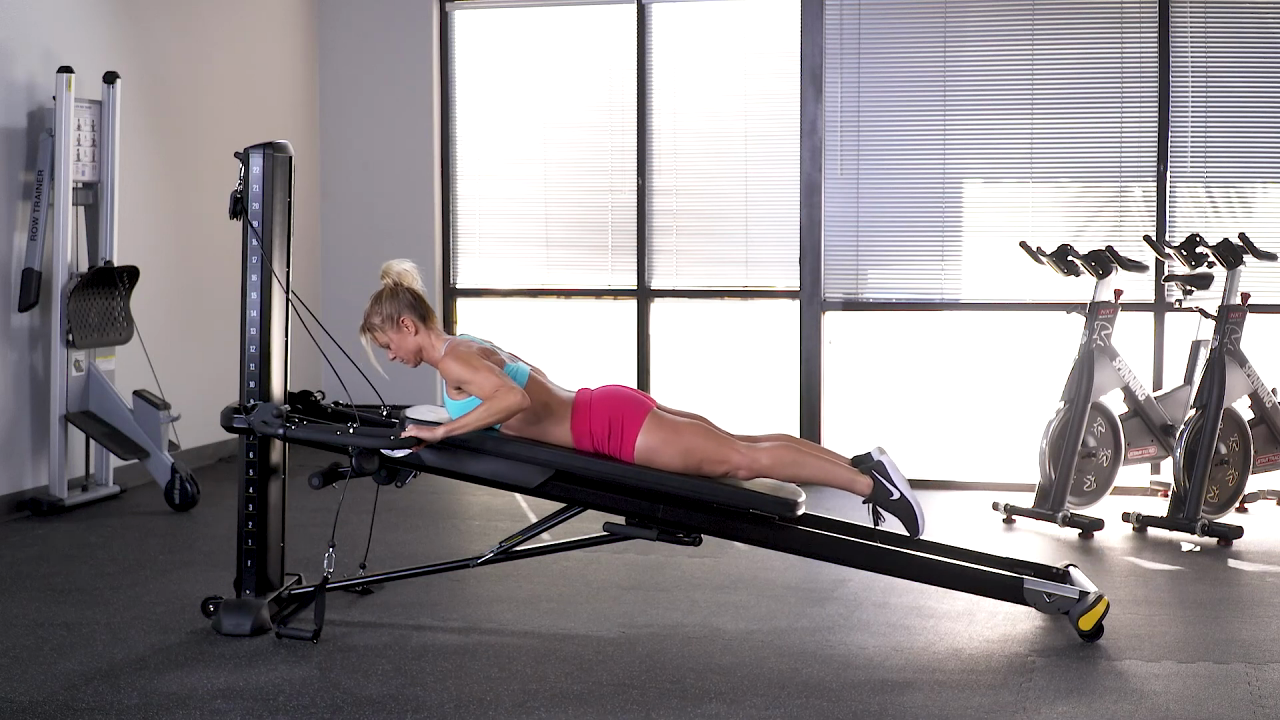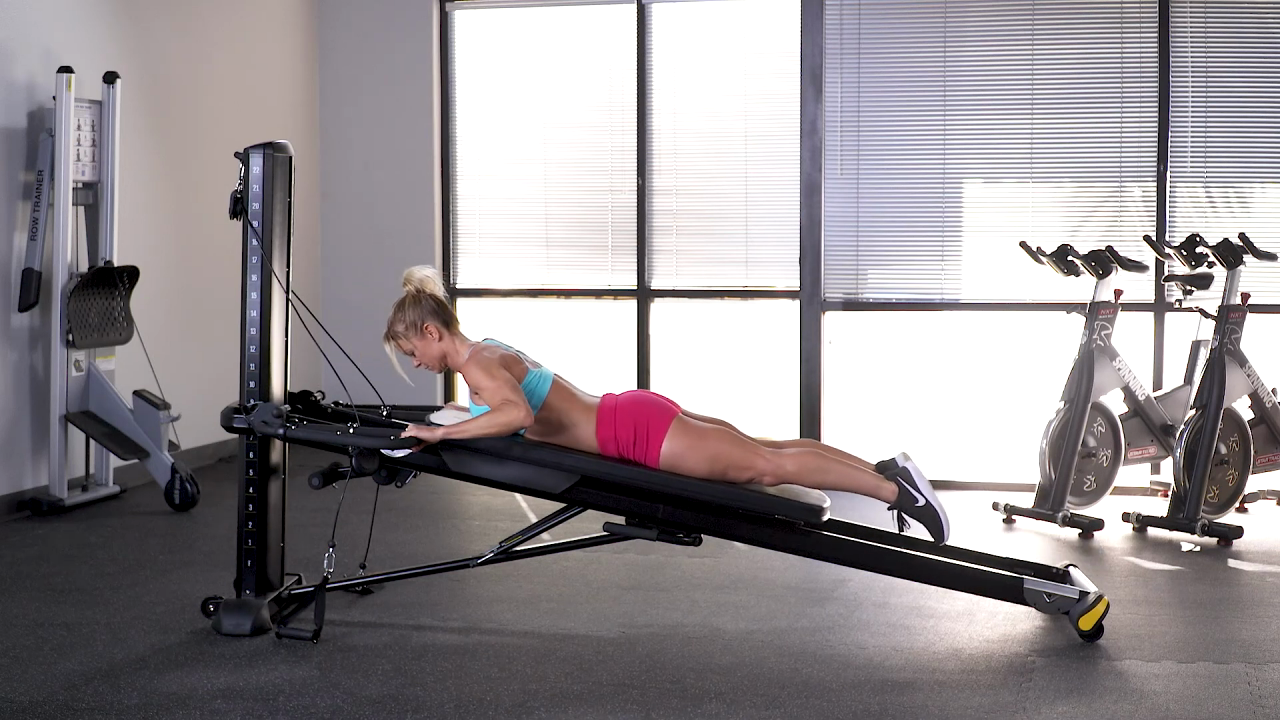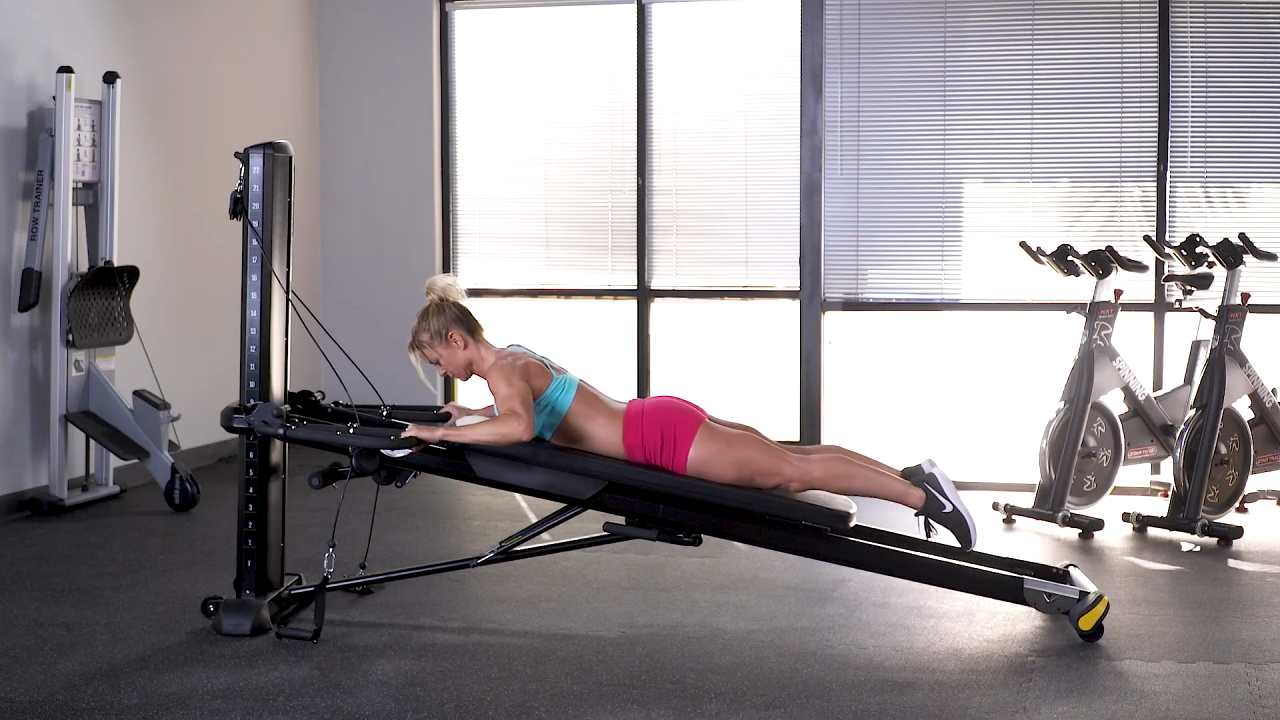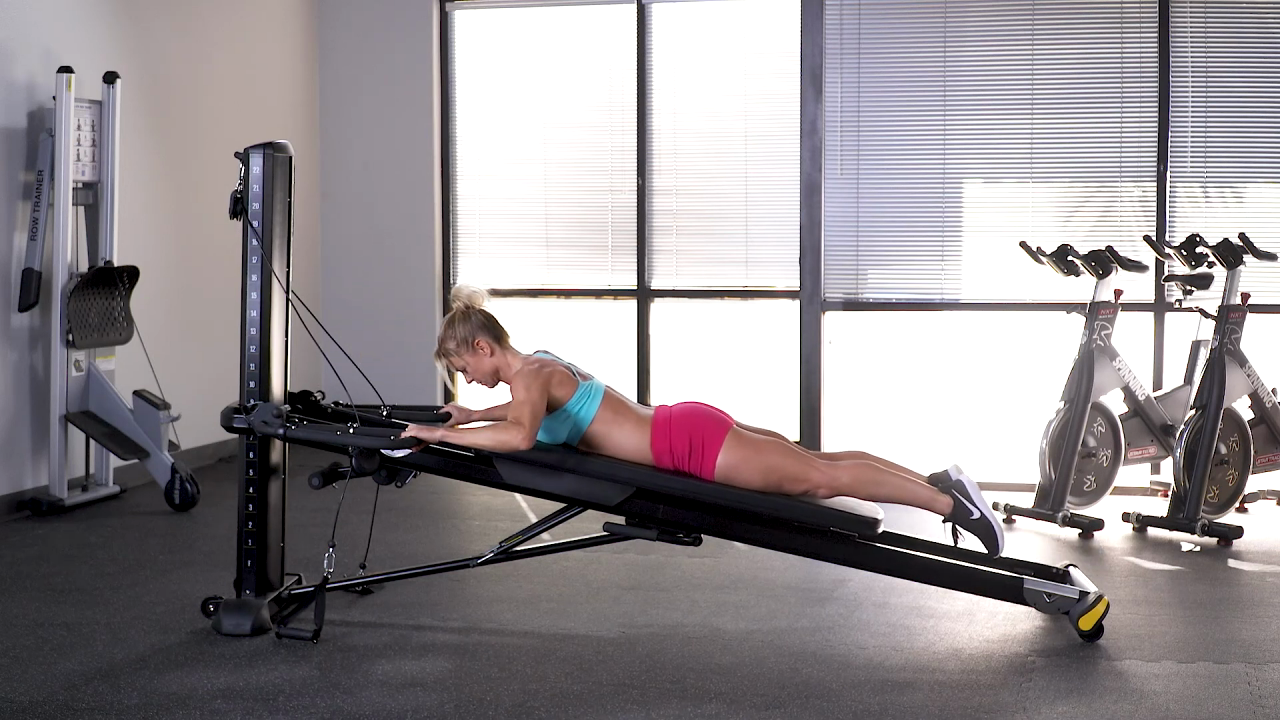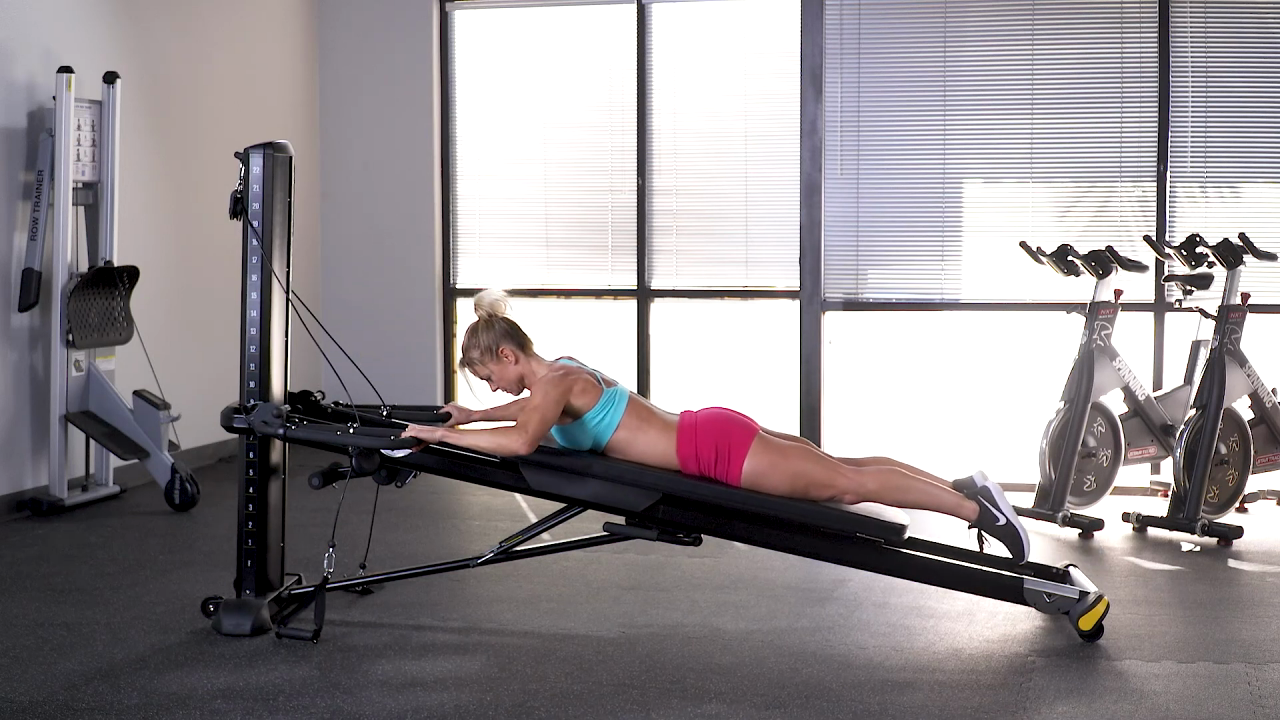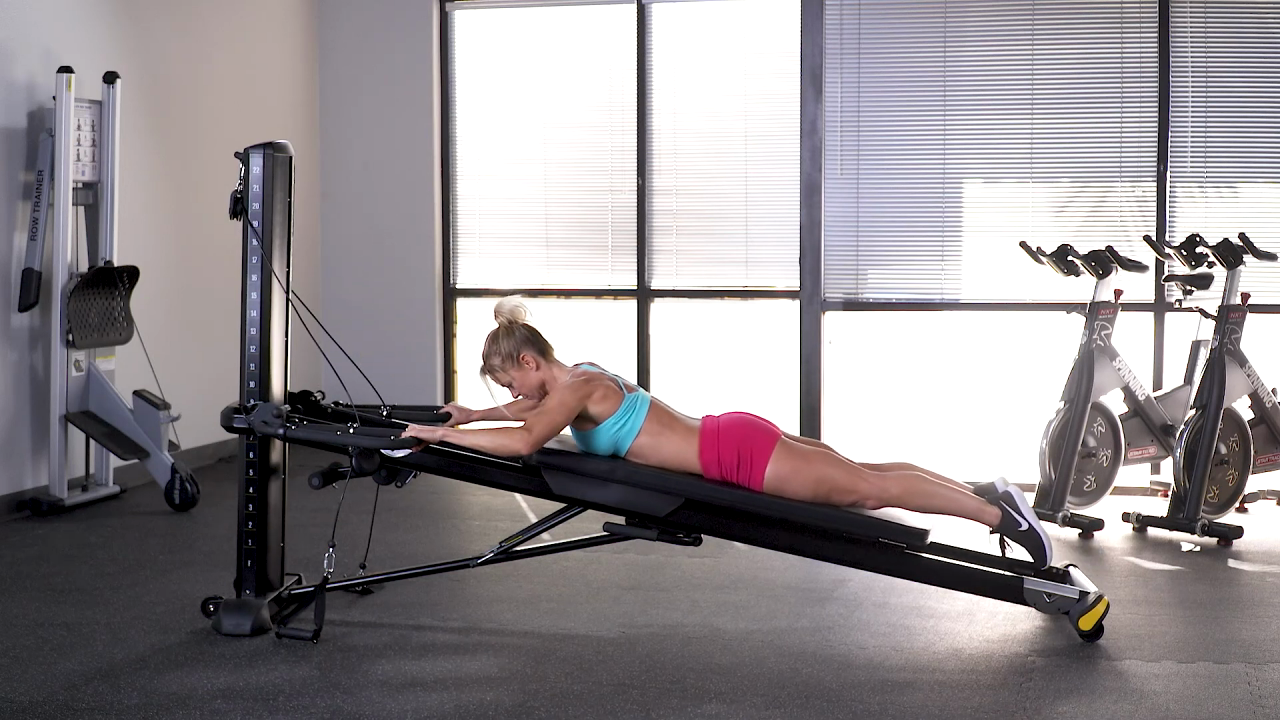
dt=0.2s
person 1, frame 1
left shoulder: (452, 358)
right shoulder: (468, 345)
left elbow: (516, 399)
left wrist: (444, 430)
right wrist: (461, 408)
left hip: (611, 427)
right hip: (613, 411)
left knee: (741, 461)
right knee: (743, 445)
left ankle: (869, 484)
right ankle: (860, 465)
person 1, frame 2
left shoulder: (476, 362)
right shoulder: (490, 351)
left elbow: (519, 415)
left wrist: (442, 432)
right wrist: (472, 413)
left hip: (635, 432)
right hip: (638, 417)
left knee: (766, 467)
right knee: (768, 451)
left ankle: (895, 491)
right ankle: (887, 472)
person 1, frame 3
left shoulder: (499, 366)
right shoulder: (515, 356)
left elbow: (520, 429)
left wrist: (445, 433)
right wrist: (475, 414)
left hip: (662, 438)
right hip: (664, 423)
left knee: (794, 473)
right knee: (794, 458)
left ankle: (922, 498)
right ankle: (914, 478)
person 1, frame 4
left shoulder: (527, 372)
right shoulder: (539, 363)
left elbow: (521, 437)
right elbow: (530, 413)
left wrist: (445, 434)
right wrist: (474, 414)
left hip: (688, 443)
right hip: (690, 428)
left knee: (820, 479)
right knee: (820, 465)
left ankle: (946, 503)
right ankle: (939, 484)
person 1, frame 5
left shoulder: (556, 381)
right shoulder: (560, 370)
left elbow: (522, 441)
right elbow: (535, 409)
left wrist: (444, 435)
right wrist: (477, 414)
left hip: (713, 449)
right hip: (716, 432)
left knee: (846, 484)
right knee: (846, 470)
left ankle: (974, 509)
right ankle: (965, 491)
person 1, frame 6
left shoulder: (575, 387)
right shoulder: (578, 376)
left elbow: (525, 442)
right elbow: (536, 408)
left wrist: (443, 434)
right wrist: (473, 413)
left hip: (735, 452)
right hip: (737, 437)
left knee: (867, 490)
right knee: (866, 475)
left ankle: (996, 514)
right ankle: (987, 495)
